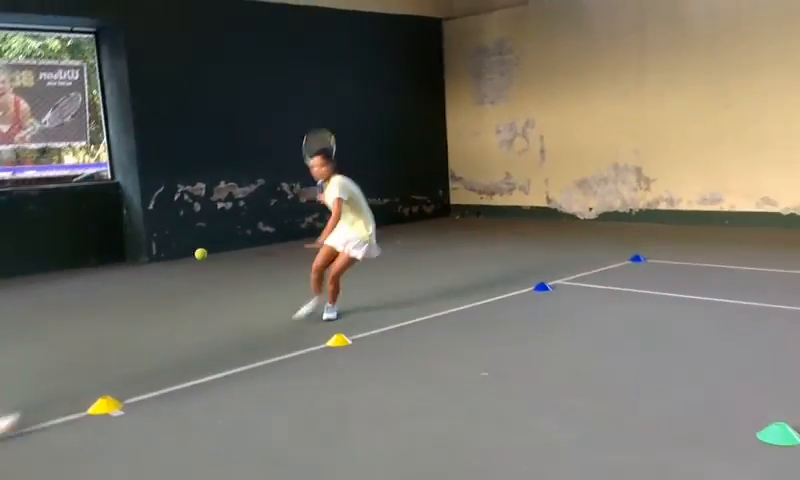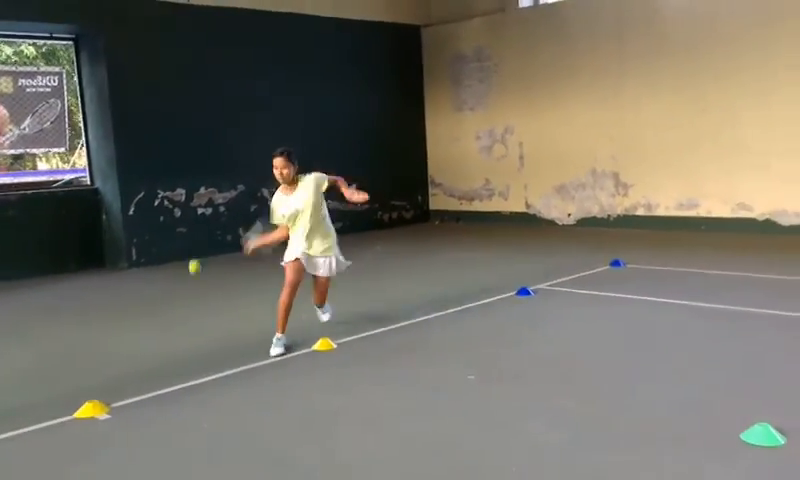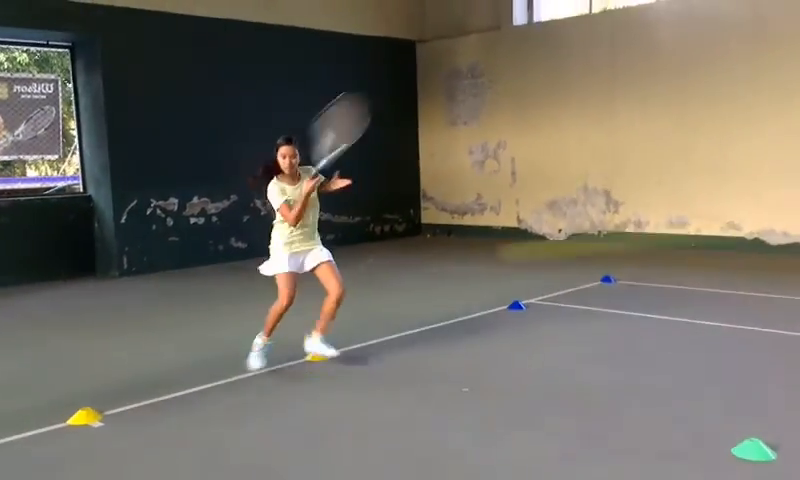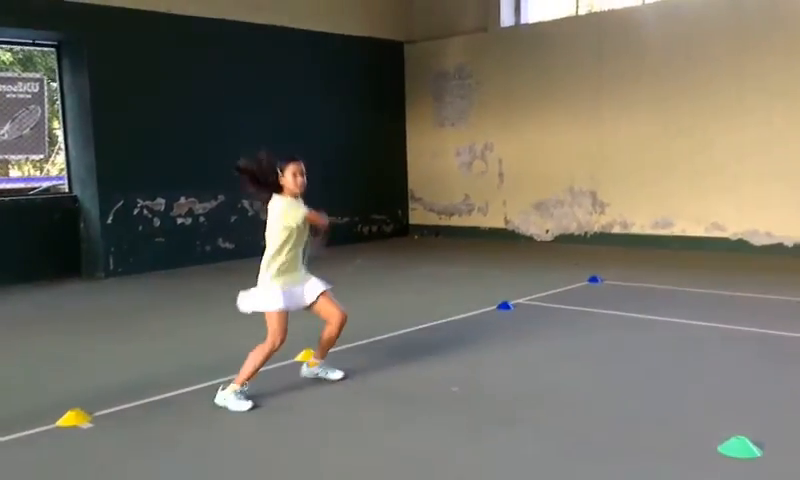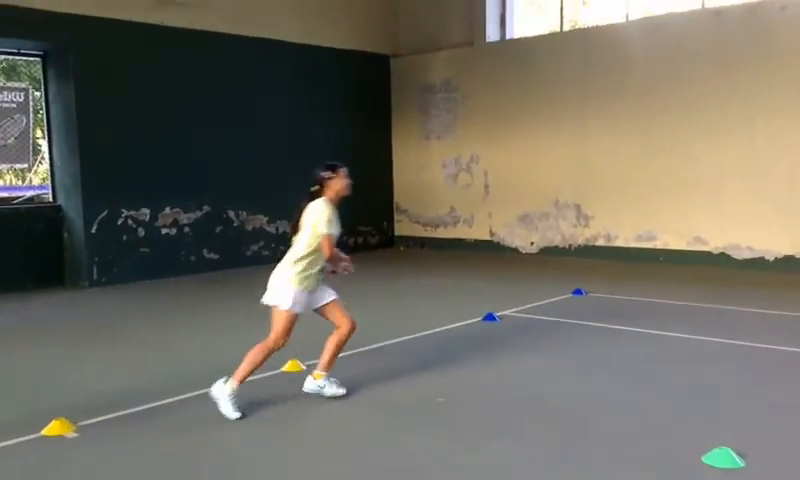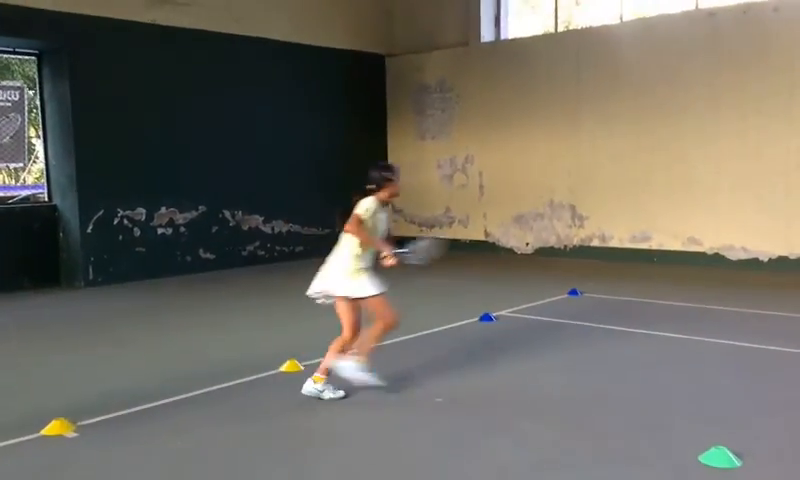
dt=0.2s
person 1, frame 1
left shoulder: (336, 183)
right shoulder: (330, 184)
left elbow: (337, 214)
left wrist: (323, 238)
right wrist: (326, 199)
left hip: (359, 234)
right hip: (343, 231)
left knee: (334, 274)
right knee: (317, 267)
left ankle: (331, 305)
right ankle: (315, 301)
person 1, frame 2
left shoulder: (312, 181)
right shoulder: (278, 200)
left elbow: (336, 180)
right elbow: (284, 233)
left wrist: (347, 191)
right wrist: (259, 242)
left hip: (324, 246)
right hip: (299, 246)
left knee: (320, 296)
right knee: (290, 286)
left ankle: (321, 305)
right ankle: (279, 337)
person 1, frame 3
left shoulder: (308, 172)
right shoulder: (275, 187)
left elbow: (322, 186)
right elbow: (293, 219)
left wrist: (333, 184)
right wrist: (307, 193)
left hip: (312, 245)
right hip: (285, 247)
left knee: (337, 291)
right knee: (286, 300)
left ankle: (316, 339)
right ankle: (263, 341)
person 1, frame 4
left shoulder: (296, 204)
right shoulder: (279, 204)
right elbow: (321, 222)
left wrist: (312, 219)
right wrist: (321, 220)
left hip: (299, 277)
right hip: (275, 280)
left knee: (338, 317)
right knee: (275, 341)
left ankle: (316, 365)
right ankle: (232, 390)
person 1, frame 5
left shoulder: (327, 208)
right shoulder: (323, 208)
right elbow: (329, 252)
left wrist: (335, 262)
right wrist: (342, 259)
left hip: (311, 281)
right hip: (291, 280)
left knee: (347, 325)
right knee: (276, 341)
left ankle: (318, 378)
right ankle: (227, 388)
person 1, frame 6
left shoulder: (384, 210)
right shoulder: (369, 204)
left elbow: (379, 245)
right elbow: (351, 227)
left wrist: (385, 253)
right wrist: (379, 246)
left hip: (354, 272)
right hip: (349, 271)
left knee: (350, 333)
right knee: (389, 319)
left ankle: (318, 380)
right ankle: (353, 361)
